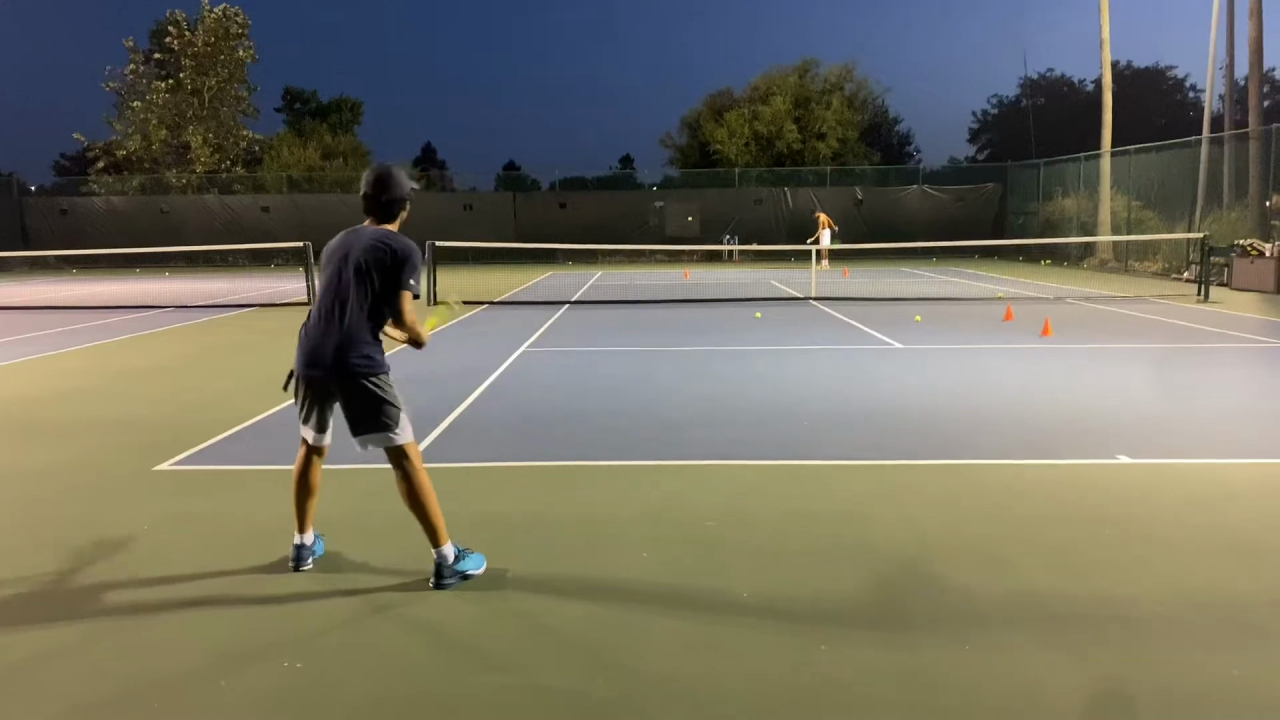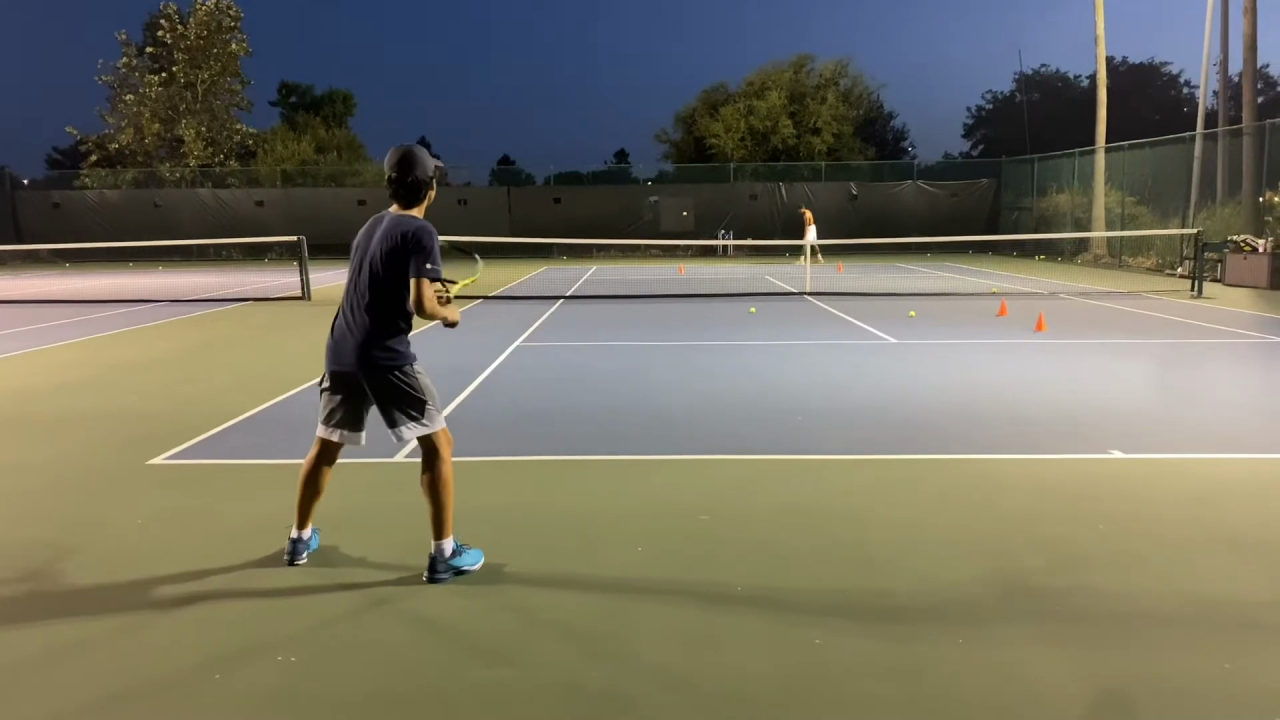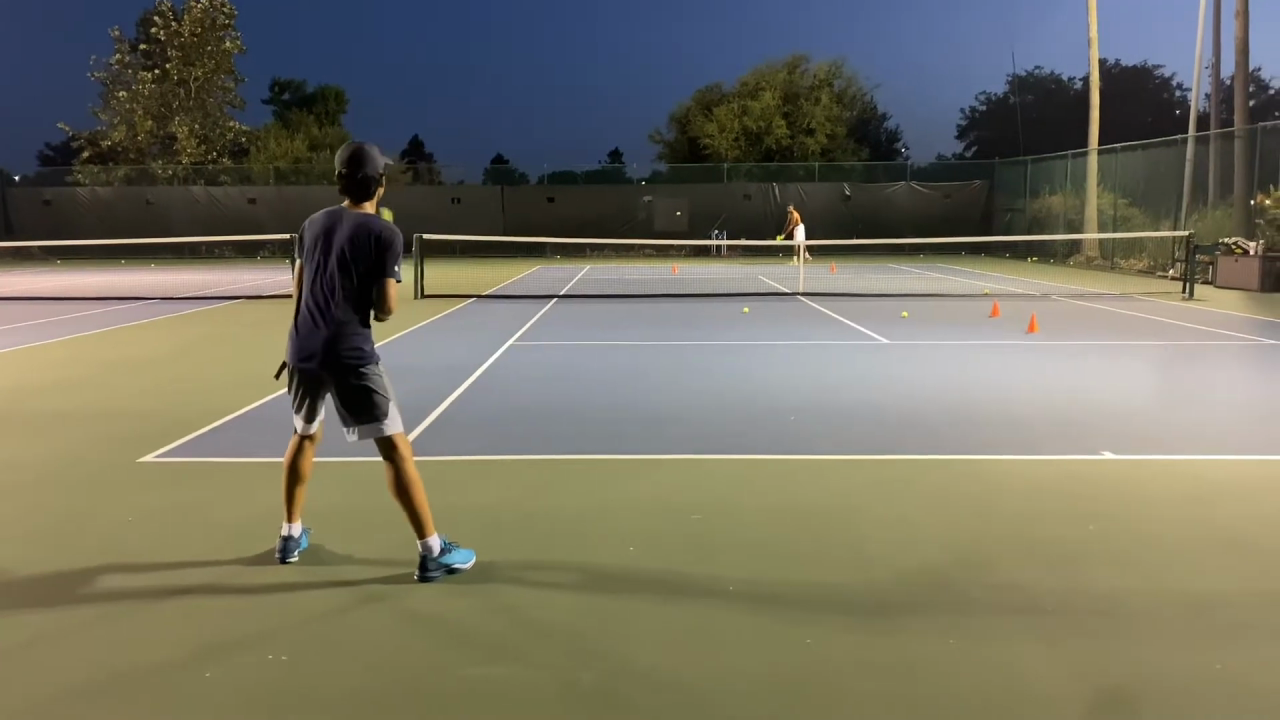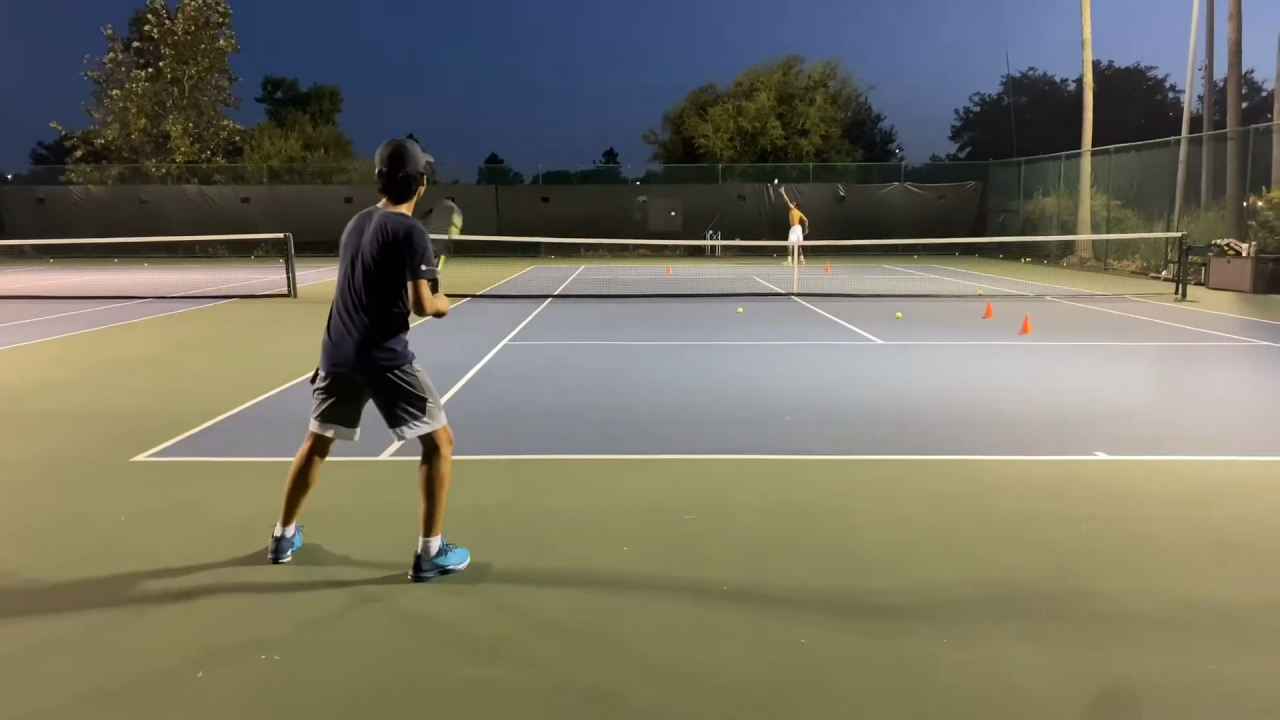
dt=0.7s
person 1, frame 1
left shoulder: (336, 242)
right shoulder: (403, 249)
right elbow: (403, 318)
right wrist: (418, 336)
left hip: (310, 356)
right hip: (358, 362)
left knee: (312, 447)
right knee: (405, 456)
left ankle: (304, 543)
right ankle: (447, 559)
person 1, frame 2
left shoulder: (371, 227)
right shoulder: (420, 232)
right elbow: (422, 305)
left wrist: (431, 301)
right wrist: (448, 313)
left hip: (342, 351)
right hip: (385, 356)
left knee: (326, 446)
right knee: (438, 444)
left ankle: (300, 537)
right ankle: (444, 554)
person 1, frame 3
left shoulder: (313, 224)
right shoulder: (385, 234)
right elbow: (385, 308)
left hip: (302, 347)
right hip: (351, 352)
left knee: (304, 435)
right knee: (396, 447)
left ankle: (290, 535)
right ankle: (432, 552)
person 1, frame 4
left shoulder: (356, 224)
right shoulder: (411, 231)
right elbow: (421, 304)
left wrist: (419, 291)
right wrist: (440, 304)
left hip: (338, 352)
right hip: (385, 355)
left knee: (317, 441)
right knee: (439, 442)
left ankle: (283, 535)
right ankle: (431, 552)
